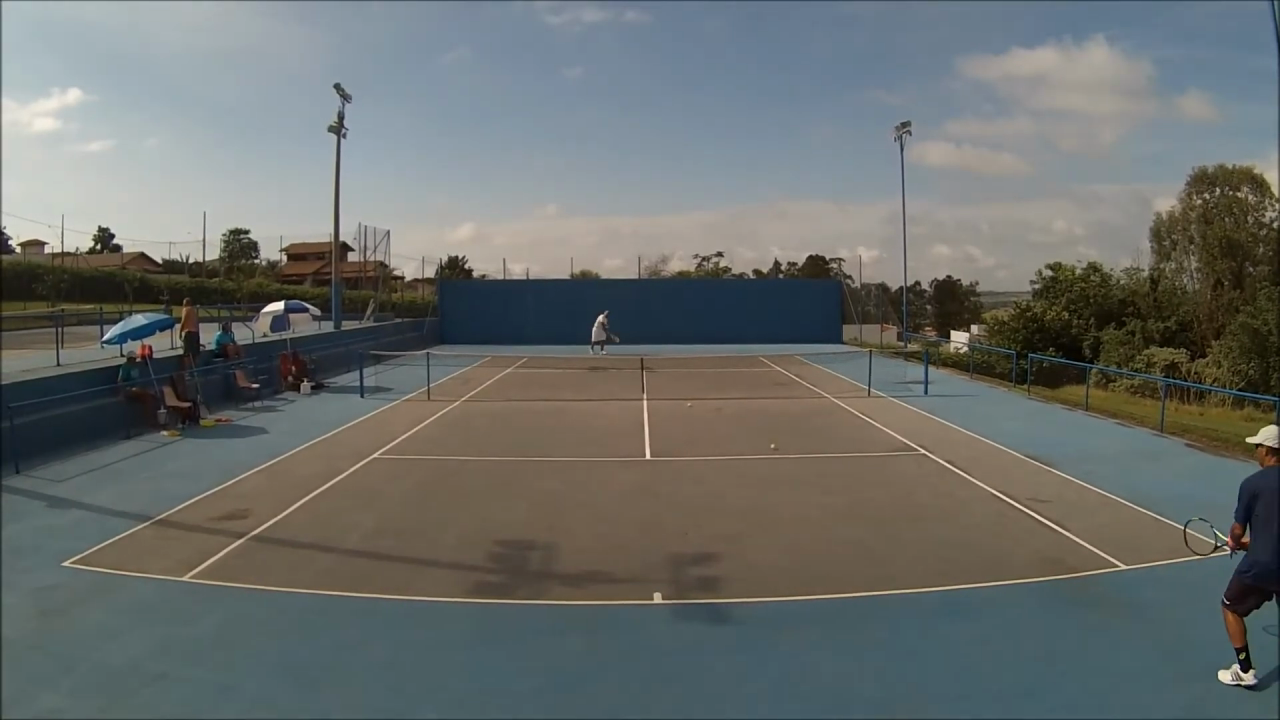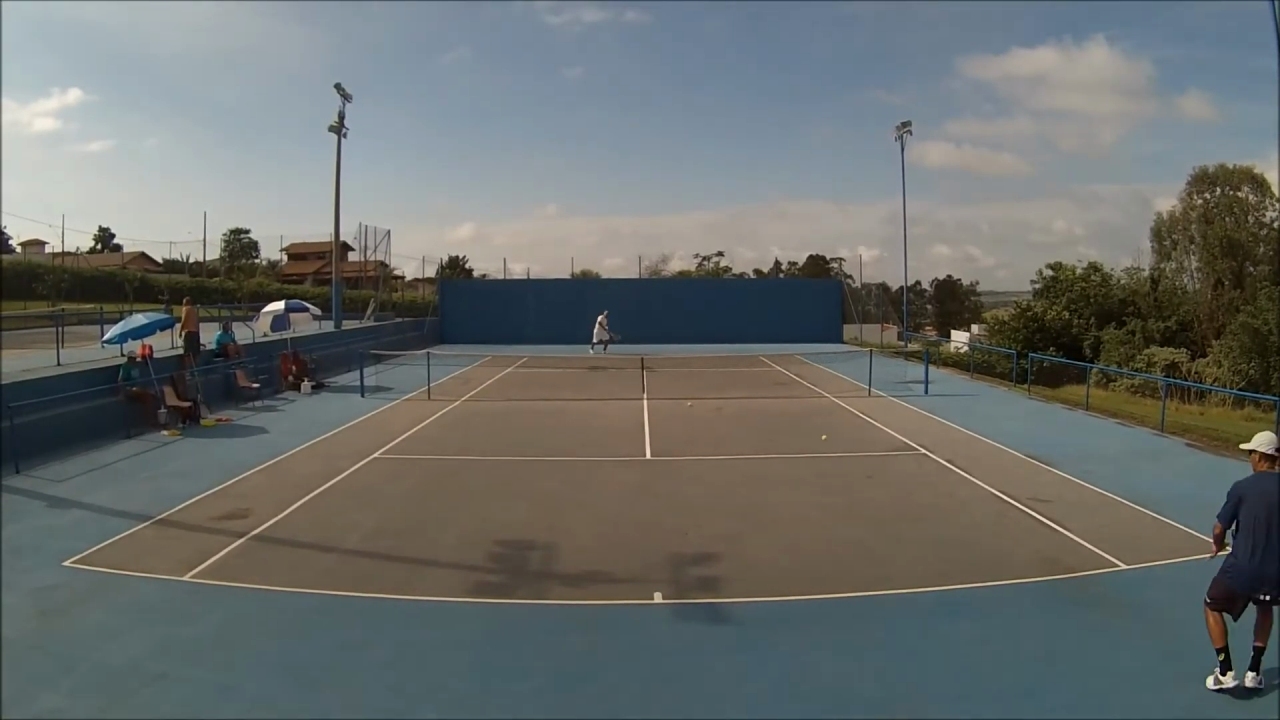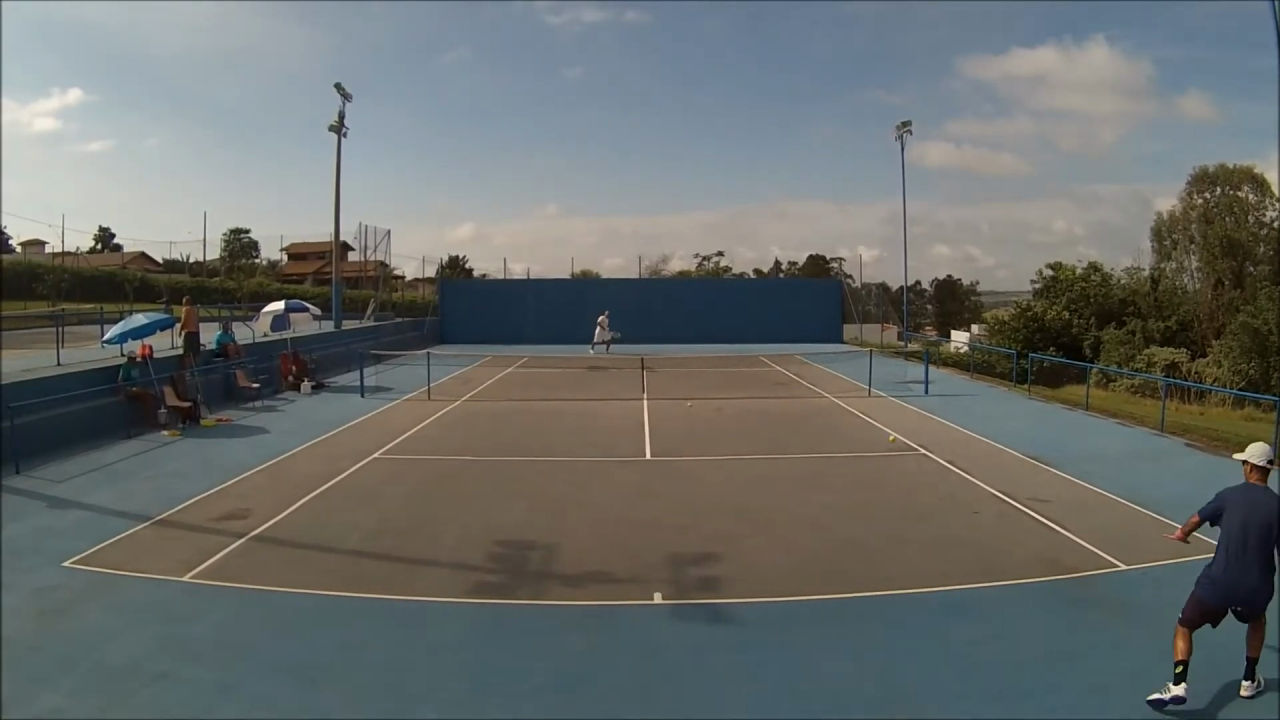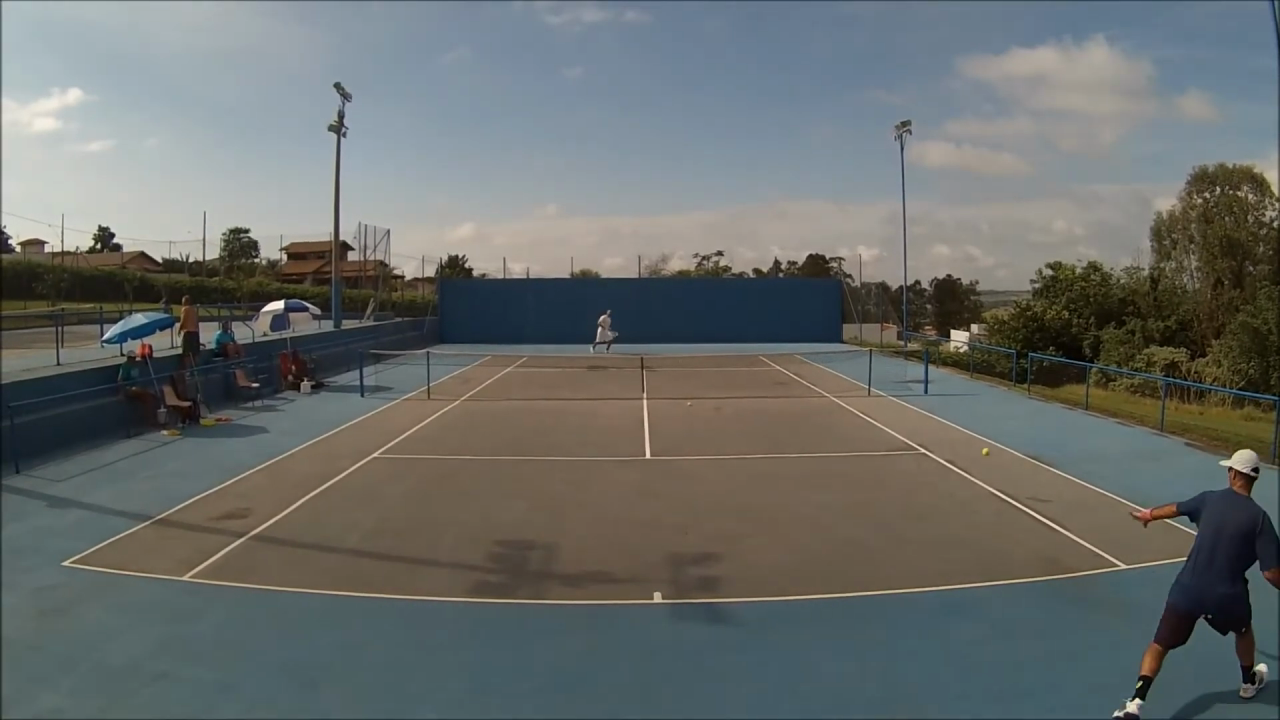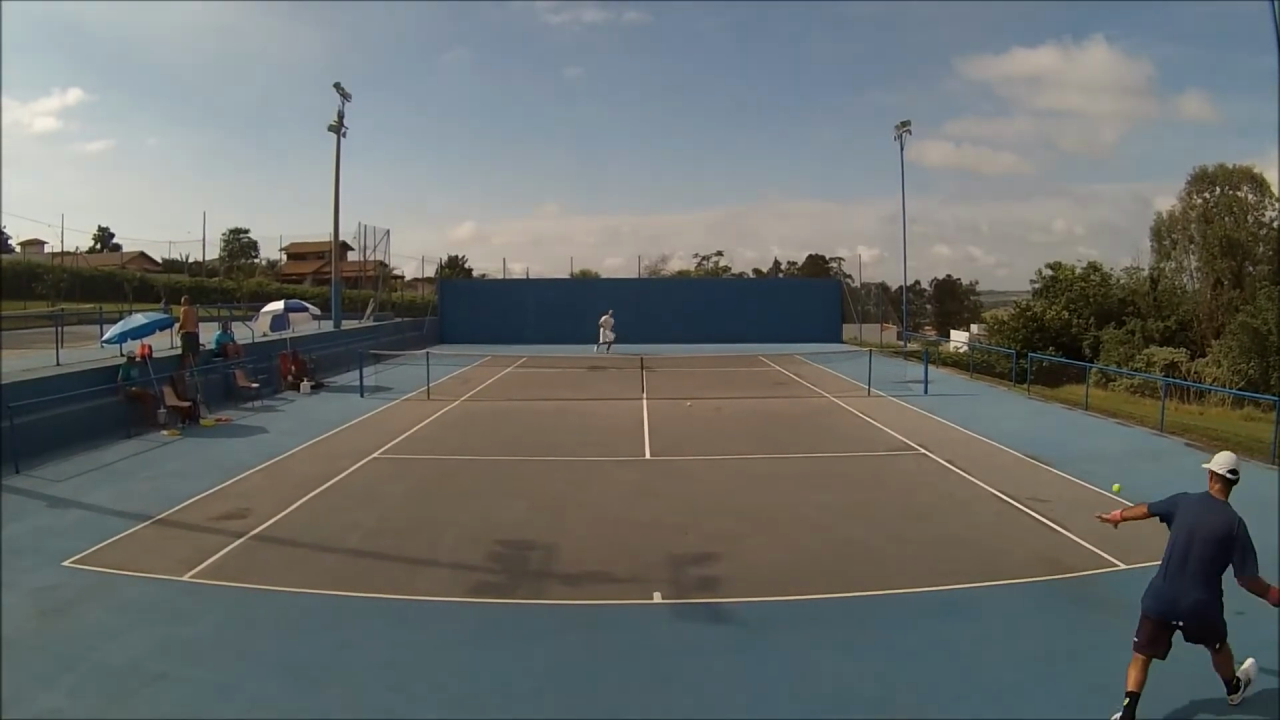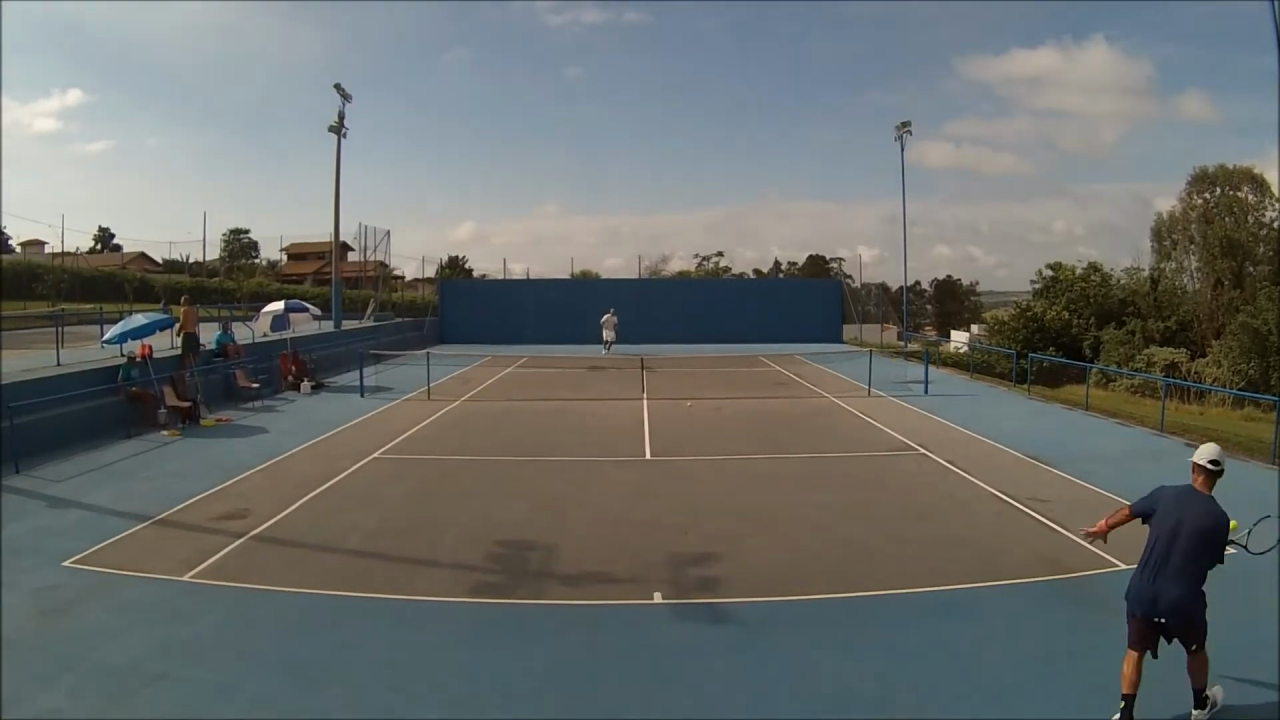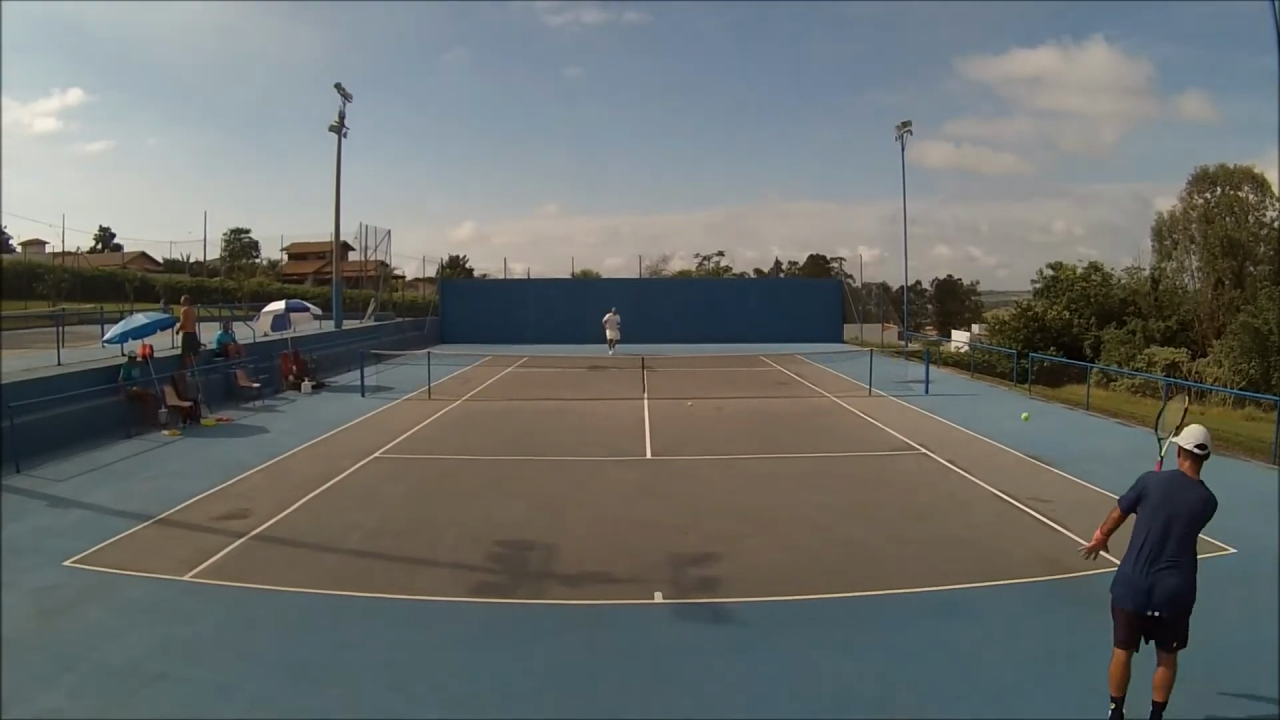
dt=0.1s
person 1, frame 1
left shoulder: (1252, 484)
left elbow: (1238, 529)
left wrist: (1234, 542)
left hip: (1258, 565)
left knee: (1230, 609)
left ankle: (1245, 670)
person 1, frame 2
left shoulder: (1242, 488)
left elbow: (1220, 530)
left wrist: (1217, 543)
left hip: (1239, 570)
left knee: (1213, 609)
left ankle: (1225, 672)
right ankle: (1254, 672)
person 1, frame 3
left shoulder: (1227, 496)
left elbow: (1197, 519)
left wrist: (1181, 534)
left hip: (1217, 582)
right hip: (1256, 587)
left knee: (1183, 628)
right knee: (1257, 621)
left ankle: (1178, 686)
right ankle: (1249, 681)
person 1, frame 4
left shoulder: (1209, 499)
left elbow: (1172, 509)
left wrist: (1146, 514)
left hip: (1188, 591)
right hip: (1227, 596)
left knee: (1157, 647)
right knee: (1242, 631)
right ankle: (1249, 683)
person 1, frame 5
left shoulder: (1184, 501)
right shoulder: (1235, 524)
left elbow: (1144, 510)
right elbow: (1246, 579)
left wrist: (1118, 515)
right wrist: (1272, 595)
left hip: (1161, 597)
right hip: (1201, 602)
left knee: (1141, 656)
right knee: (1218, 647)
right ankle: (1234, 688)
person 1, frame 6
left shoulder: (1165, 494)
right shoulder: (1218, 519)
left elbow: (1126, 513)
right elbow: (1211, 562)
left wrist: (1103, 527)
left hip: (1142, 593)
right hip: (1181, 600)
left knee: (1135, 653)
right knee: (1196, 651)
person 1, frame 7
left shoulder: (1151, 481)
right shoulder: (1208, 500)
left elbow: (1118, 513)
left wrist: (1100, 537)
left hip: (1132, 585)
right hip: (1175, 590)
left knee: (1122, 649)
right knee: (1167, 656)
